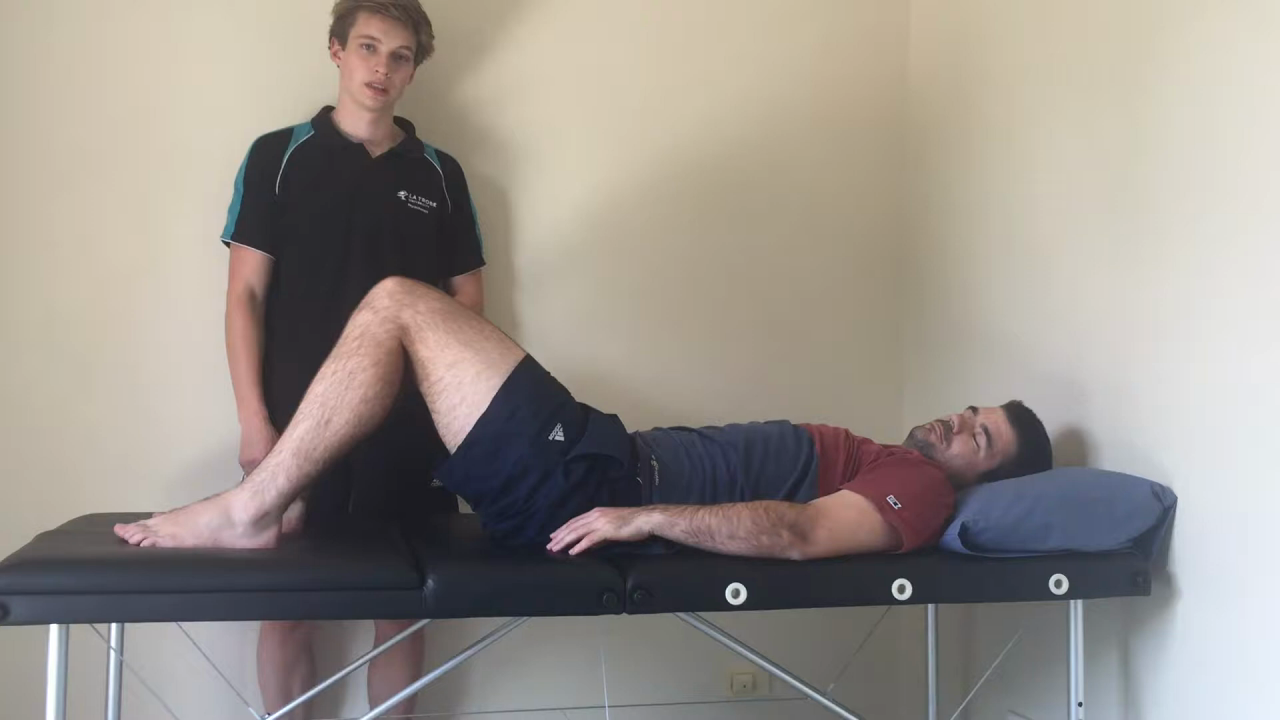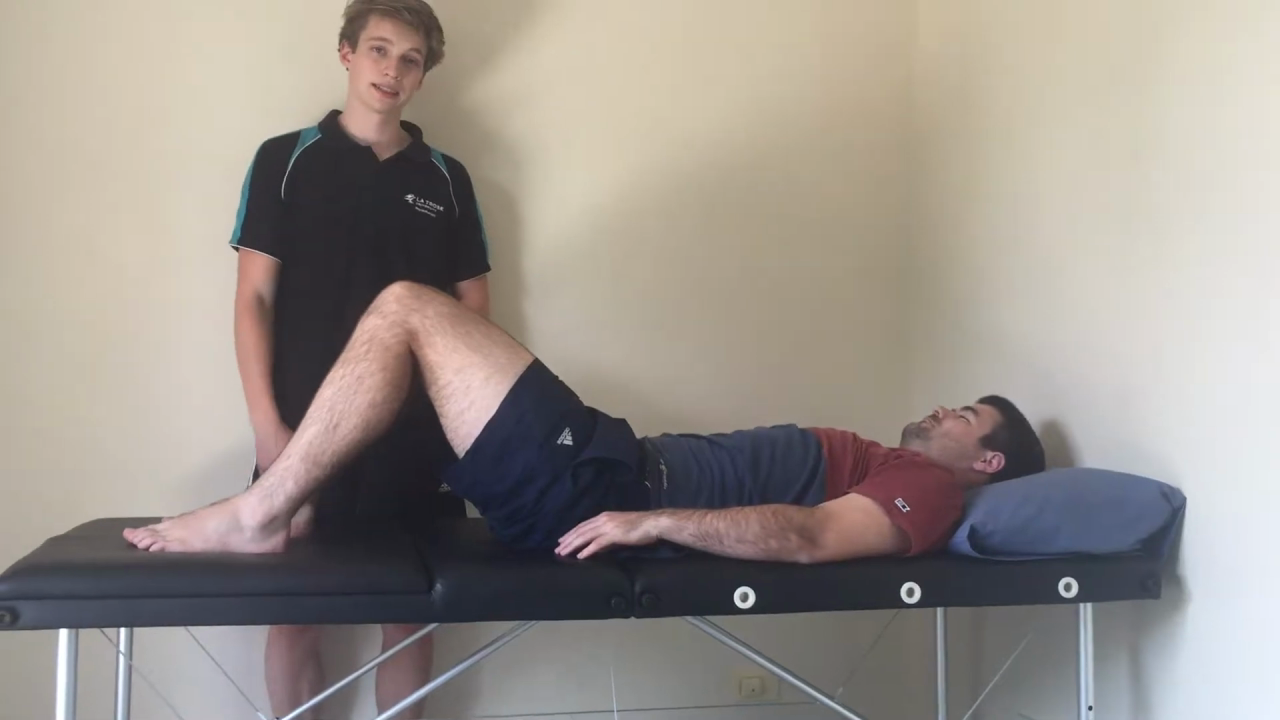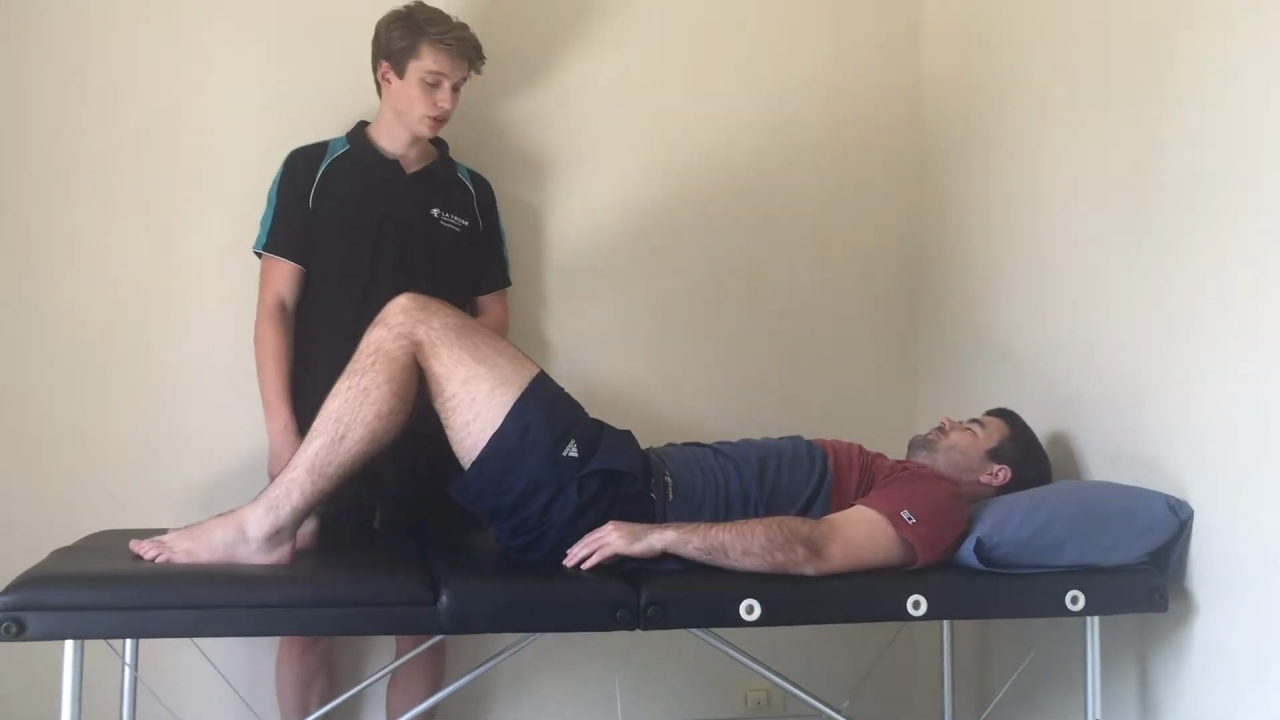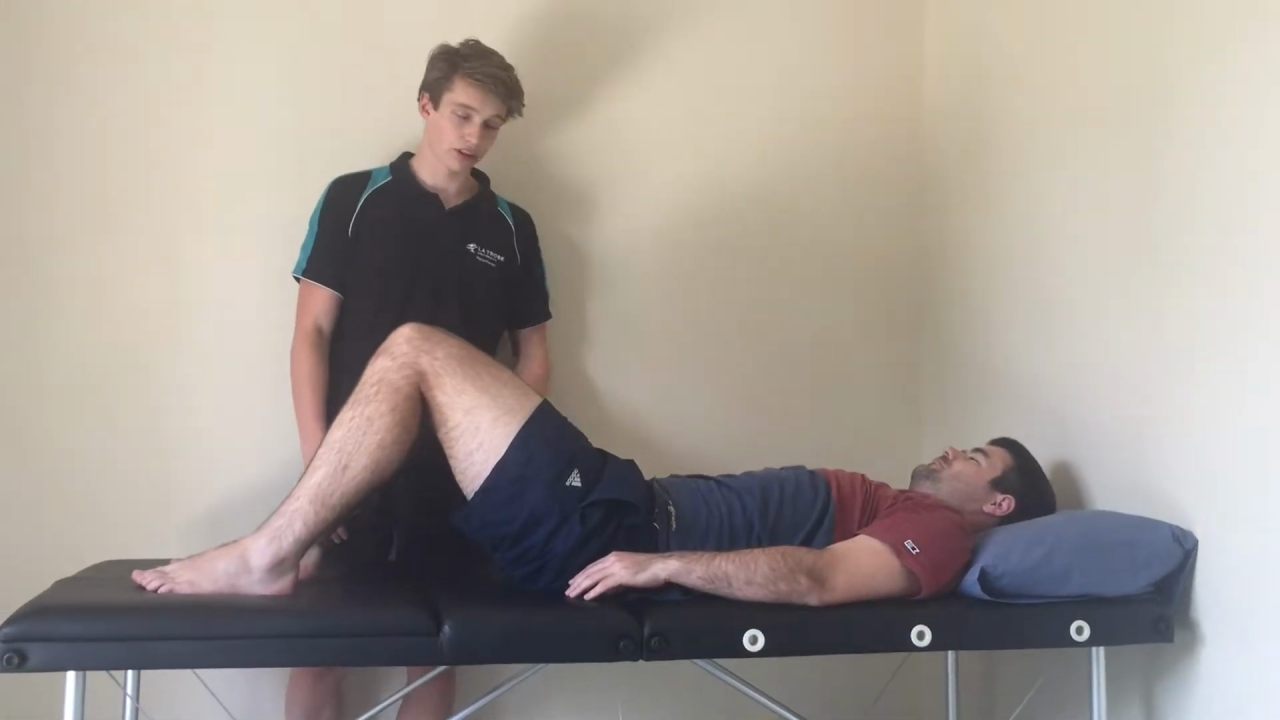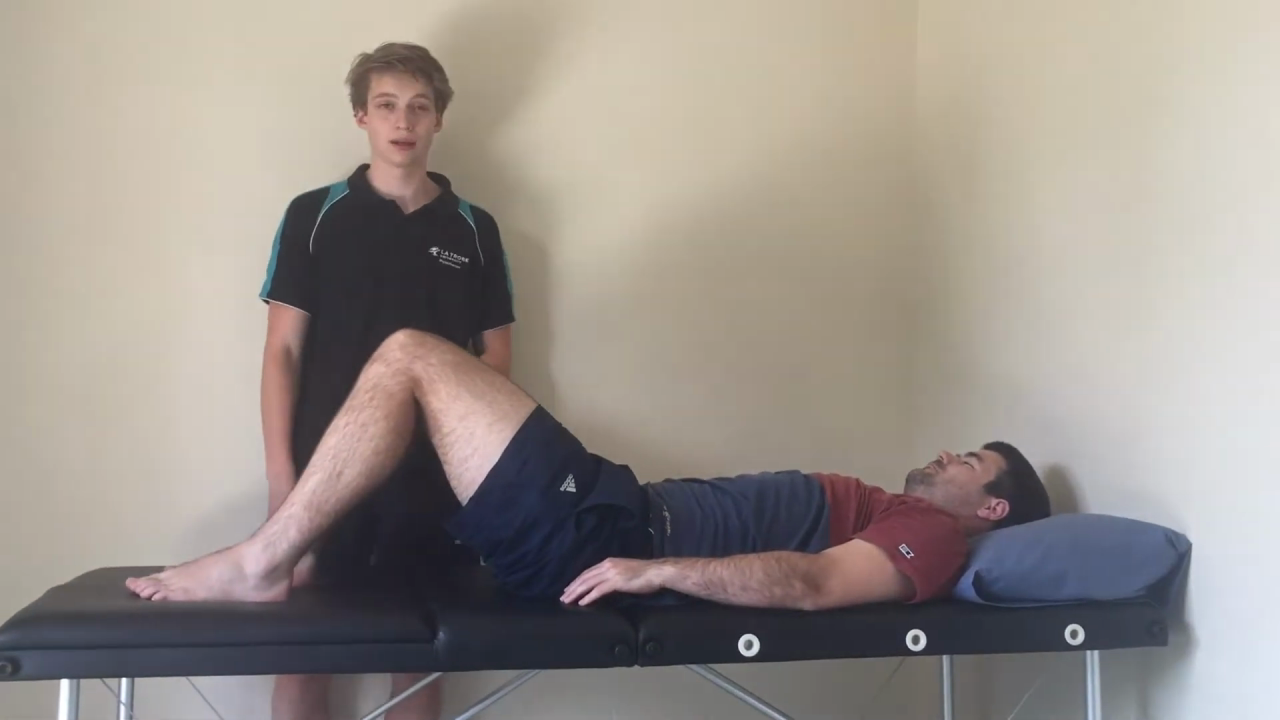
dt=1s
person 1, frame 1
left shoulder: (918, 489)
right shoulder: (879, 462)
left elbow: (798, 534)
left wrist: (645, 516)
left hip: (594, 483)
right hip: (616, 465)
left knee: (398, 305)
right knee: (404, 312)
left ankle: (249, 510)
right ankle: (265, 502)
person 1, frame 2
left shoulder: (925, 490)
right shoulder: (883, 469)
left elbow: (807, 538)
left wrist: (651, 522)
left hip: (603, 490)
right hip: (621, 470)
left knee: (407, 307)
right knee: (418, 317)
left ankle: (259, 513)
right ankle: (282, 504)
person 1, frame 3
left shoulder: (931, 503)
right shoulder: (887, 481)
left elbow: (812, 550)
left wrist: (655, 534)
left hip: (606, 502)
right hip: (627, 481)
left knee: (412, 320)
right knee: (420, 328)
left ankle: (265, 525)
right ankle: (282, 519)
person 1, frame 4
left shoulder: (936, 535)
right shoulder: (889, 509)
left elbow: (815, 580)
left wrist: (662, 563)
left hip: (611, 532)
right hip: (634, 514)
left knee: (416, 350)
right knee: (425, 359)
left ankle: (267, 556)
right ankle: (282, 548)
person 1, frame 5
left shoulder: (931, 538)
right shoulder: (885, 513)
left elbow: (810, 585)
left wrist: (658, 568)
left hip: (605, 537)
right hip: (628, 518)
left knee: (411, 356)
right knee: (420, 365)
left ankle: (262, 563)
right ankle: (283, 556)
person 2, frame 1
left shoulder: (438, 173)
right shoulder: (276, 157)
left elbow: (467, 297)
right elbow: (246, 294)
right wrist: (254, 417)
left hip: (408, 426)
right hip: (299, 422)
person 2, frame 2
left shoulder: (444, 178)
right shoulder: (284, 161)
left elbow: (473, 303)
right elbow: (255, 300)
right wrist: (268, 424)
left hip: (416, 428)
right hip: (308, 424)
person 2, frame 3
left shoulder: (470, 190)
right shoulder: (312, 171)
left elbow: (493, 314)
right elbow: (276, 307)
right wrist: (283, 432)
left hip: (434, 437)
person 2, frame 4
left shoulder: (510, 227)
right shoulder: (353, 199)
left elbow: (533, 351)
right elbow: (312, 333)
right wrist: (317, 456)
left hip: (454, 467)
person 2, frame 5
left shoulder: (473, 229)
right shoulder: (313, 216)
left elbow: (496, 355)
right elbow: (283, 353)
right wrist: (281, 473)
left hip: (433, 470)
